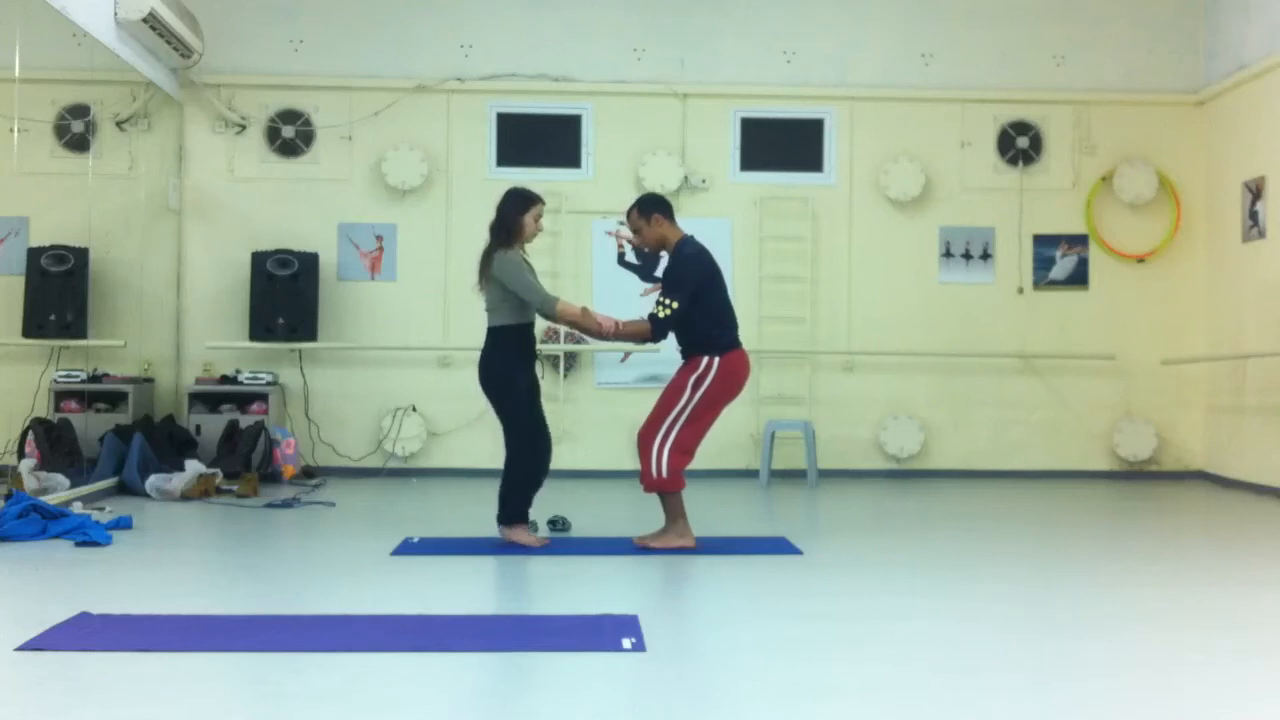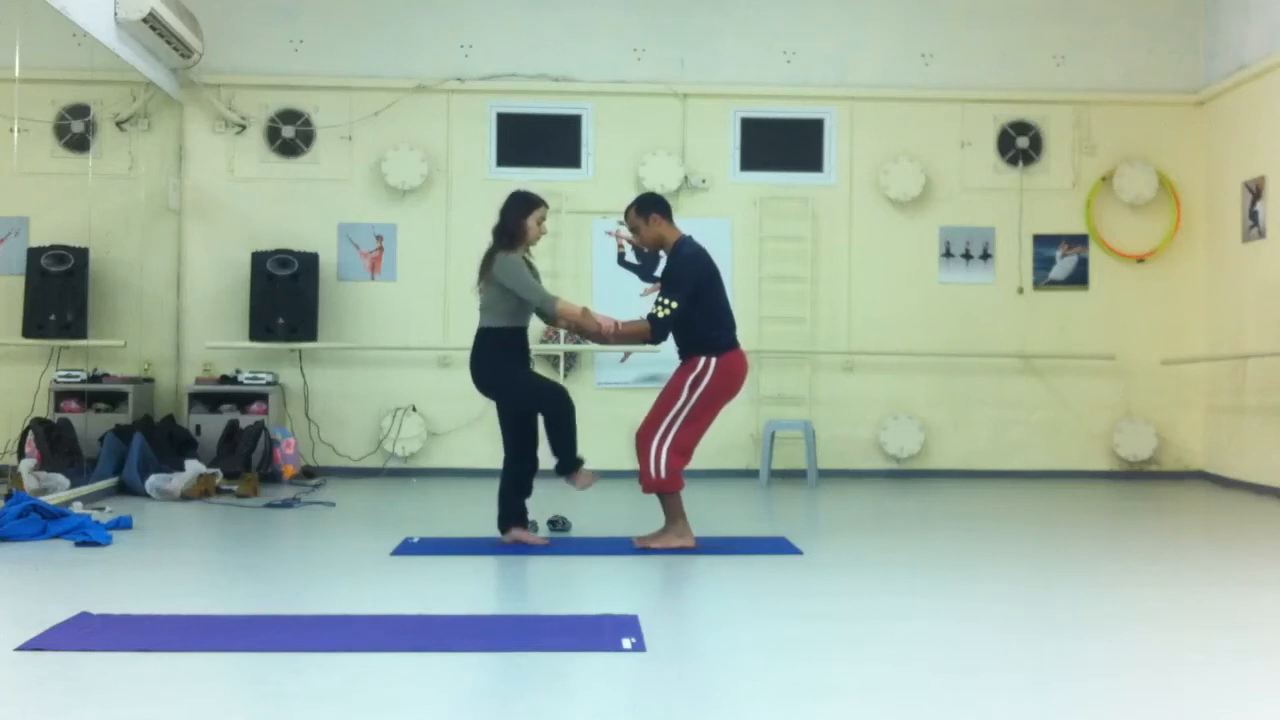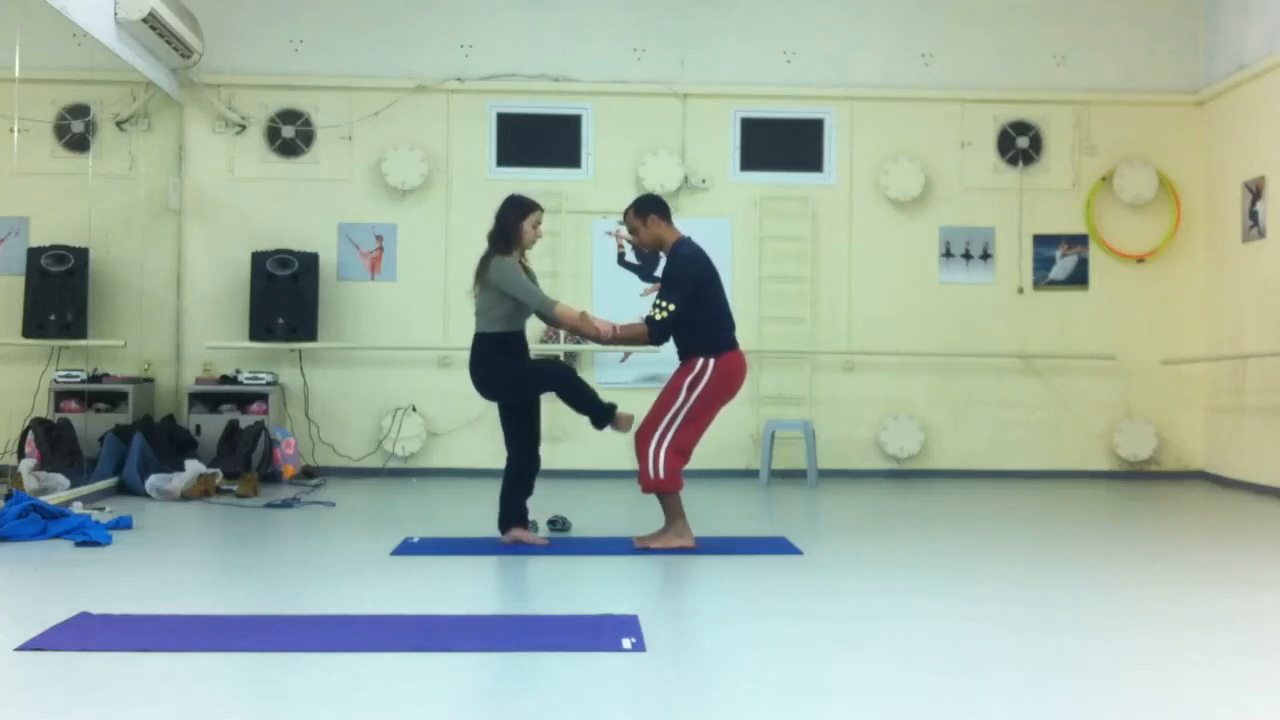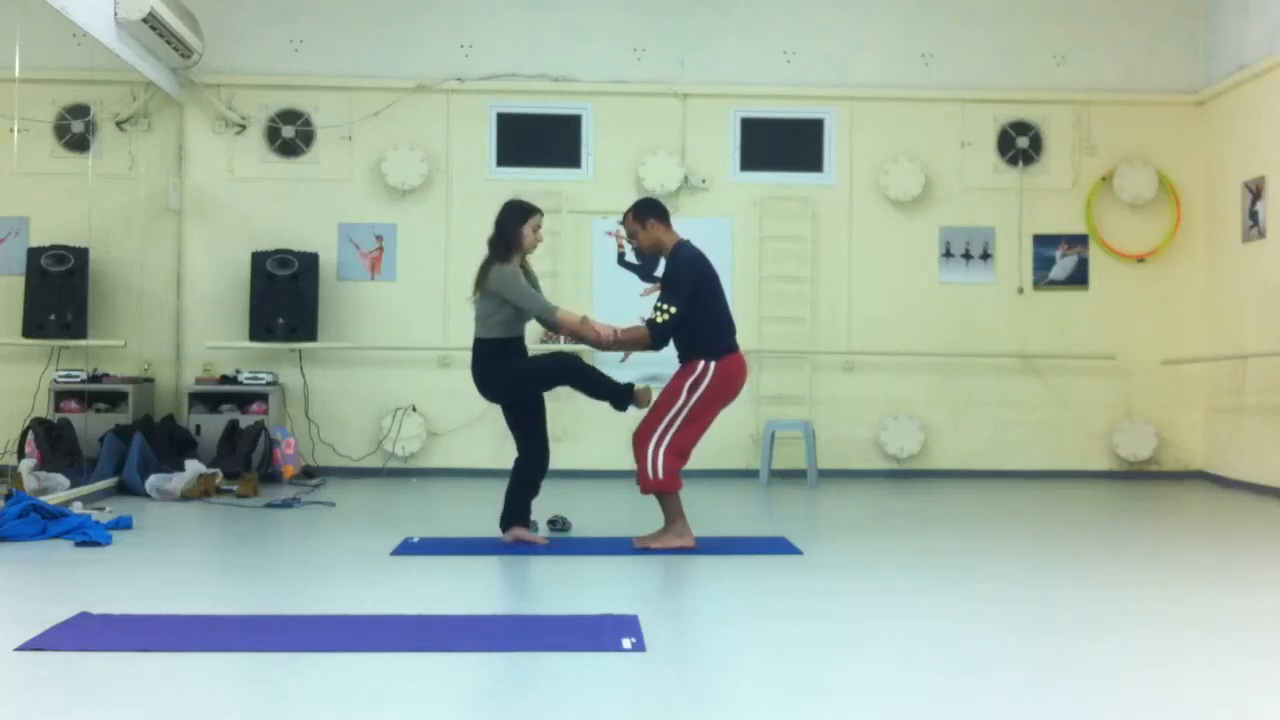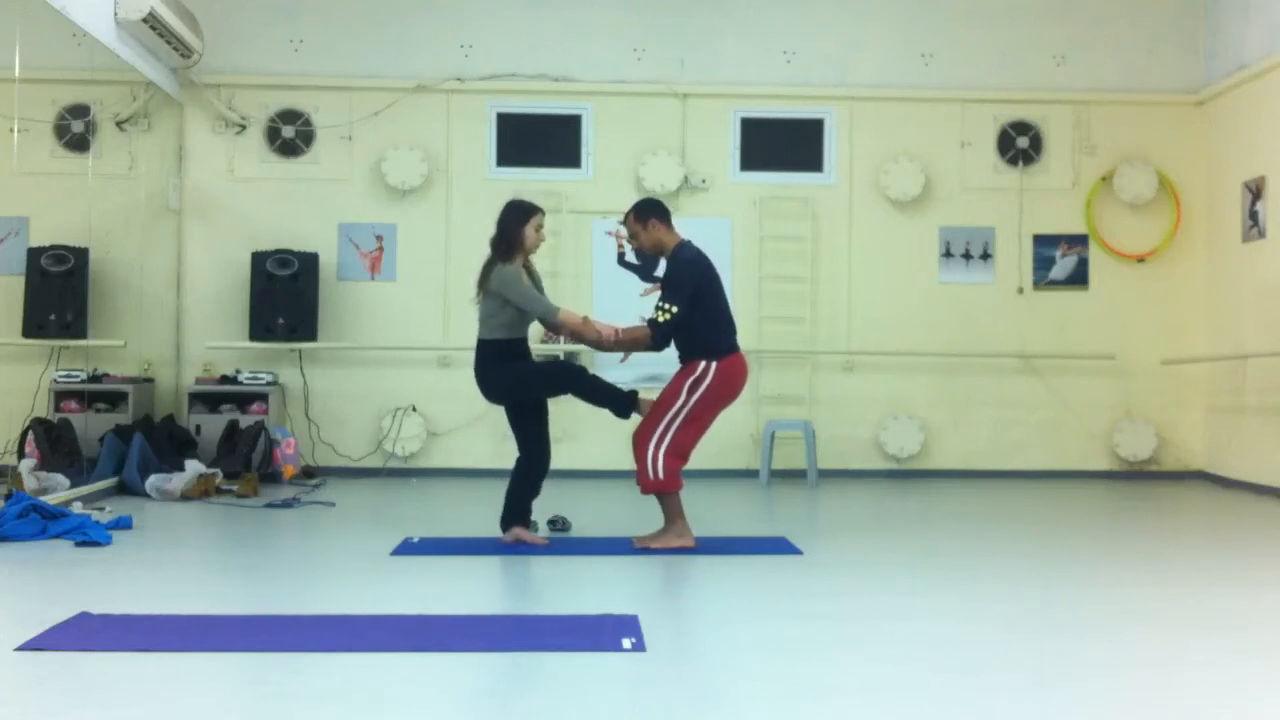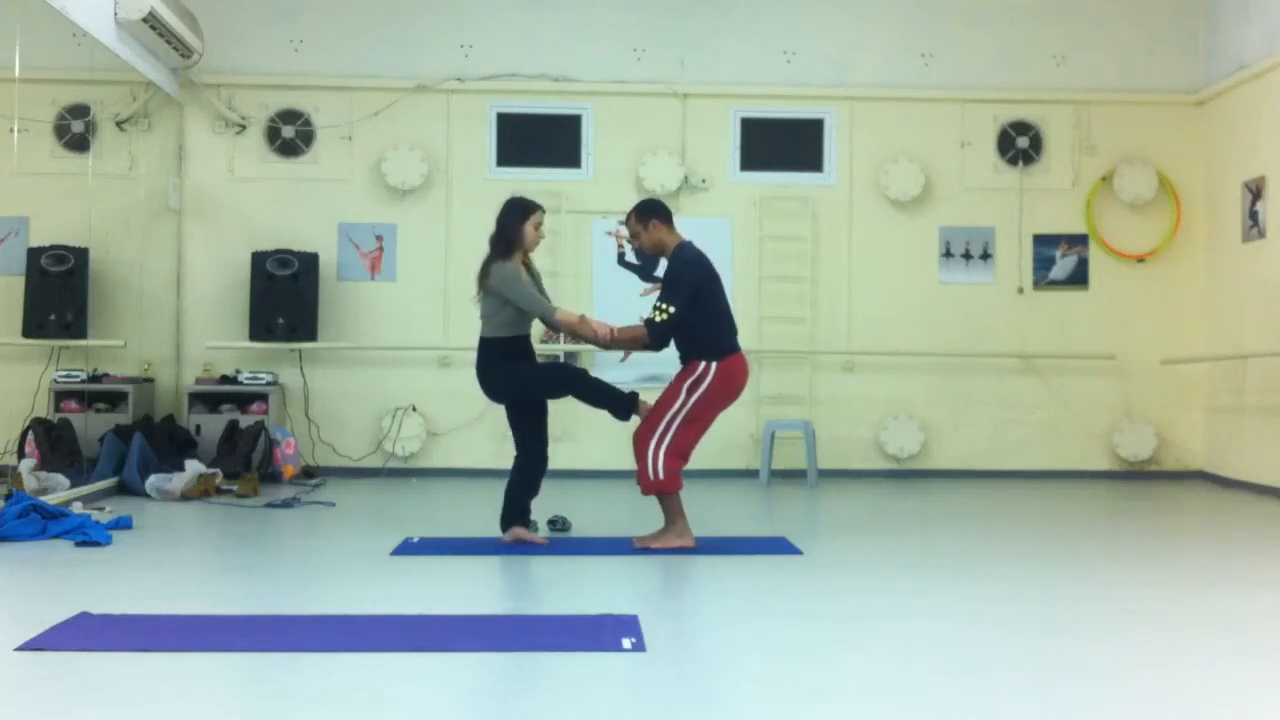
dt=0.4s
person 1, frame 1
left shoulder: (688, 259)
right shoulder: (686, 257)
left elbow: (658, 326)
right elbow: (661, 326)
left wrist: (610, 329)
right wrist: (614, 331)
left hip: (716, 365)
right hip: (710, 363)
left knee: (659, 442)
right knee: (658, 441)
left ankle: (680, 531)
right ankle: (675, 527)
person 1, frame 2
left shoulder: (686, 259)
right shoulder: (684, 257)
left elbow: (657, 327)
right elbow: (660, 328)
left wrist: (608, 330)
right wrist: (611, 333)
left hip: (714, 365)
right hip: (709, 363)
left knee: (657, 442)
right knee: (655, 441)
left ankle: (679, 531)
right ankle: (675, 528)
person 1, frame 3
left shoulder: (684, 260)
right shoulder: (684, 257)
left elbow: (657, 329)
right elbow: (661, 329)
left wrist: (610, 333)
right wrist: (614, 335)
left hip: (712, 366)
right hip: (709, 364)
left knee: (656, 442)
right knee: (655, 441)
left ankle: (679, 530)
right ankle: (674, 527)
person 1, frame 4
left shoulder: (684, 263)
right shoulder: (684, 260)
left elbow: (658, 331)
right elbow: (661, 333)
left wrist: (610, 337)
right wrist: (614, 340)
left hip: (713, 368)
right hip: (710, 366)
left knee: (654, 442)
right knee: (653, 441)
left ankle: (679, 530)
right ankle: (675, 527)
person 1, frame 5
left shoulder: (685, 263)
right shoulder: (684, 261)
left elbow: (659, 332)
right elbow: (661, 335)
left wrist: (610, 336)
right wrist: (613, 340)
left hip: (714, 369)
right hip: (710, 367)
left knee: (653, 443)
right knee: (655, 441)
left ankle: (678, 530)
right ankle: (674, 528)
person 1, frame 6
left shoulder: (685, 264)
right shoulder: (685, 261)
left elbow: (656, 331)
right elbow: (661, 335)
left wrist: (607, 335)
right wrist: (613, 339)
left hip: (714, 370)
right hip: (712, 367)
left knee: (654, 442)
right knee: (655, 441)
left ankle: (679, 530)
right ankle: (674, 527)
person 2, frame 1
left shoulder: (516, 259)
right shoulder: (503, 259)
left elbow: (542, 307)
right elbow: (542, 301)
left wrist: (584, 323)
right wrist: (590, 317)
left hip: (518, 360)
right hip: (503, 361)
left knee: (525, 443)
right knee: (532, 442)
left ankle: (516, 520)
right ankle: (511, 520)
person 2, frame 2
left shoulder: (522, 262)
right shoulder: (504, 260)
left elbow: (545, 312)
right elbow: (544, 300)
left wrist: (585, 325)
right wrist: (590, 317)
left hip: (513, 357)
right hip: (493, 359)
left knee: (522, 446)
right knee: (556, 399)
left ankle: (513, 524)
right ankle: (570, 467)
person 2, frame 3
left shoulder: (520, 266)
right shoulder: (499, 265)
left elbow: (546, 313)
right elbow: (542, 303)
left wrist: (586, 327)
right wrist: (588, 320)
left hip: (513, 360)
right hip: (491, 363)
left knee: (525, 450)
right knee: (558, 373)
left ankle: (513, 524)
right ankle: (607, 417)
person 2, frame 4
left shoulder: (524, 272)
right shoulder: (499, 272)
left elbow: (547, 319)
right elbow: (543, 309)
left wrist: (586, 332)
right wrist: (589, 324)
left hip: (514, 364)
right hip: (493, 367)
left knee: (535, 452)
right knee: (566, 366)
left ankle: (514, 524)
right ankle: (628, 396)
person 2, frame 5
left shoulder: (527, 272)
right shoulder: (501, 273)
left elbow: (549, 321)
right elbow: (545, 310)
left wrist: (585, 333)
right wrist: (590, 325)
left hip: (518, 364)
right hip: (496, 368)
left knee: (536, 452)
right knee: (568, 375)
left ankle: (514, 524)
right ankle: (635, 404)
person 2, frame 6
left shoulder: (527, 270)
right shoulder: (501, 270)
left elbow: (548, 316)
right elbow: (543, 310)
left wrist: (584, 330)
right wrist: (588, 323)
left hip: (521, 362)
right hip: (498, 366)
left knee: (534, 451)
right knee: (569, 377)
left ankle: (514, 524)
right ankle: (637, 407)
